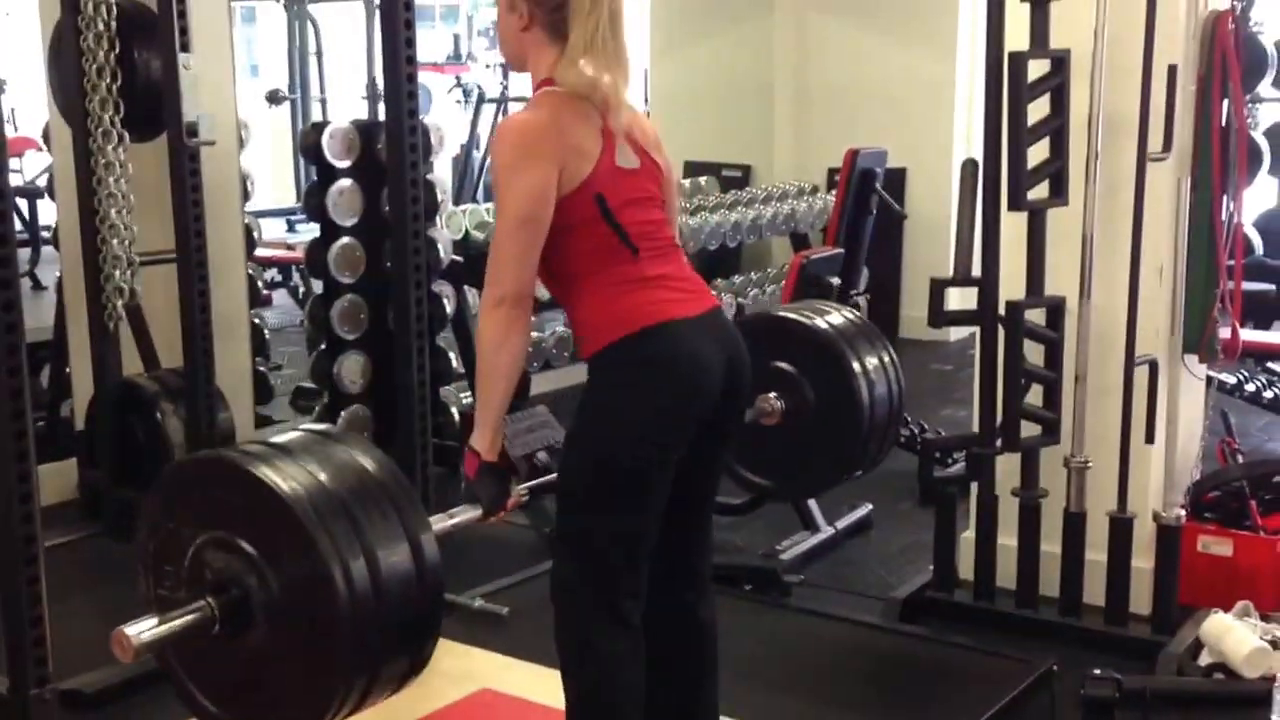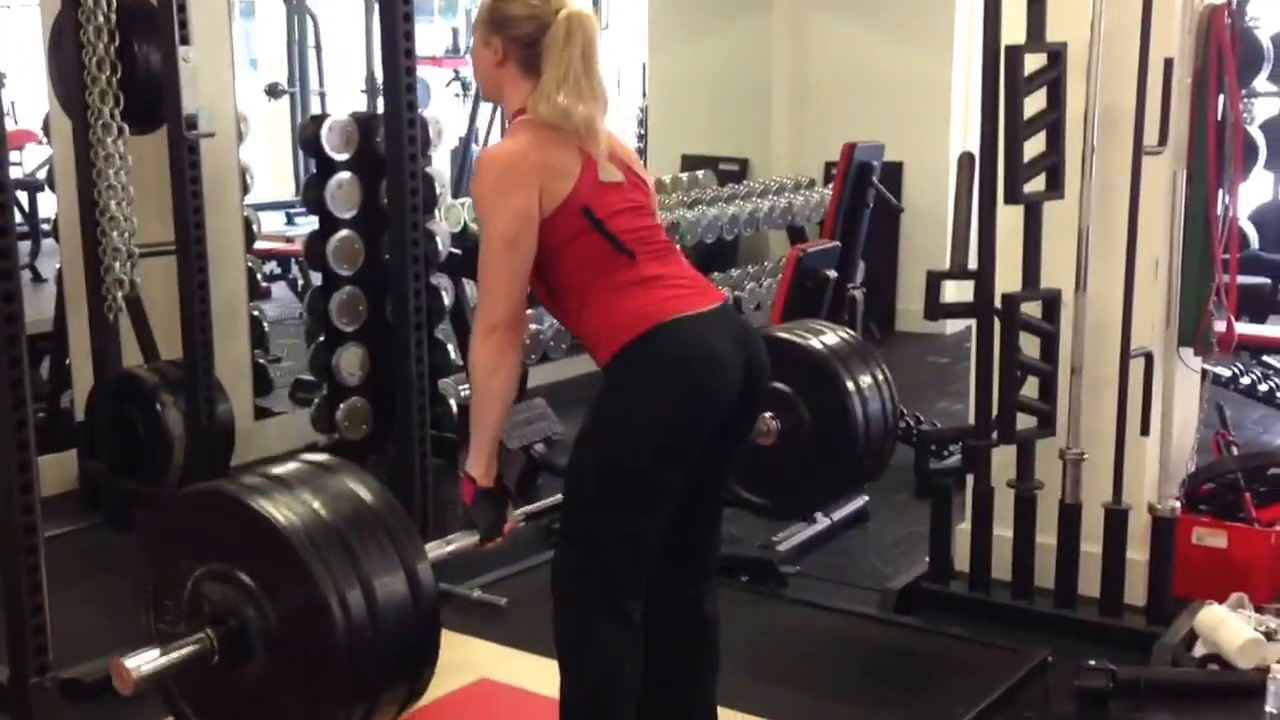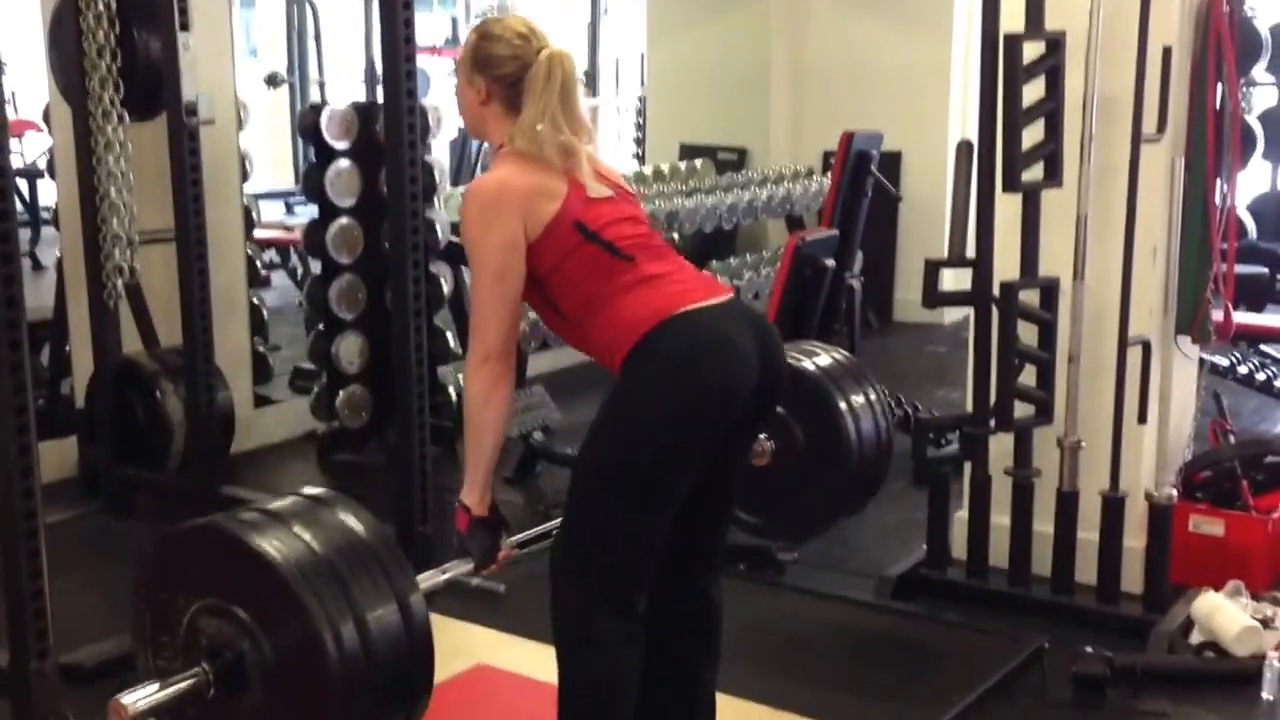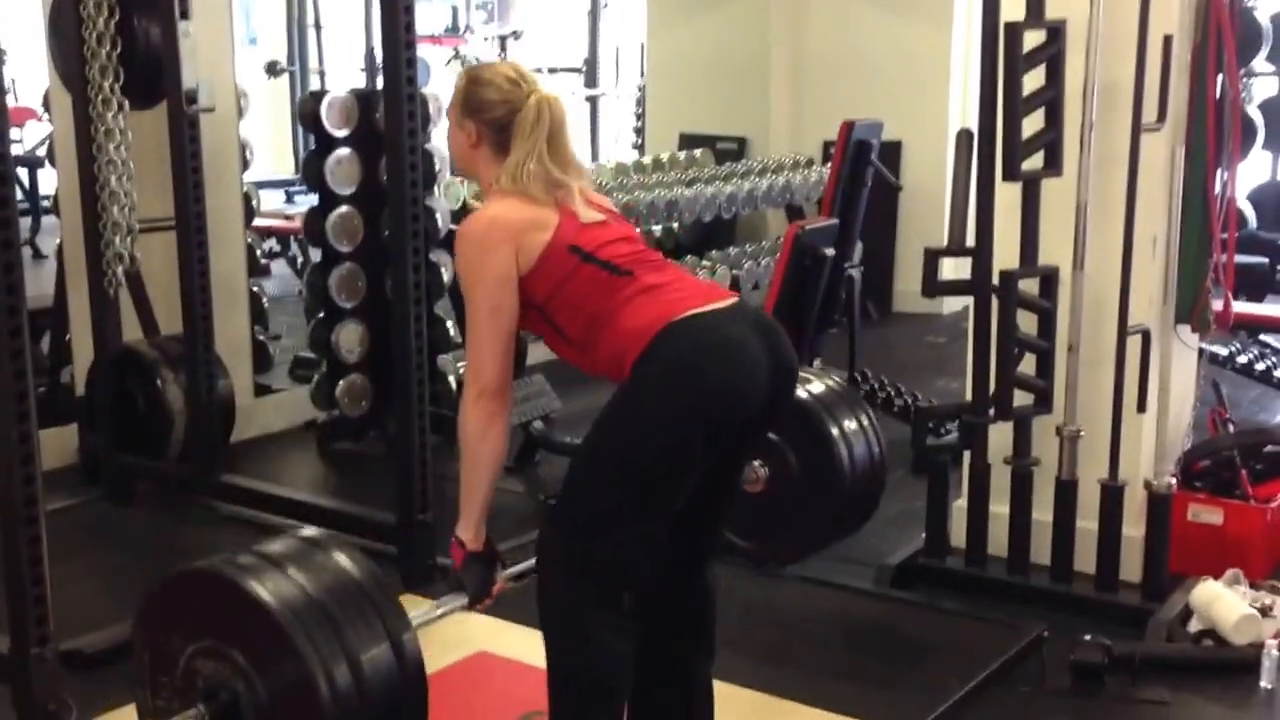
dt=0.2s
person 1, frame 1
left shoulder: (530, 133)
right shoulder: (628, 117)
left elbow: (508, 302)
left wrist: (485, 445)
left hip: (647, 367)
right hip: (716, 347)
left knee: (595, 597)
right knee: (678, 579)
person 1, frame 2
left shoulder: (509, 163)
right shoulder: (604, 140)
left elbow: (500, 331)
left wrist: (481, 473)
left hip: (666, 367)
right hip: (734, 347)
left knee: (593, 594)
right knee: (679, 575)
person 1, frame 3
left shoulder: (495, 193)
right shoulder: (587, 165)
left elbow: (492, 361)
left wrist: (476, 501)
left hip: (684, 362)
right hip: (748, 341)
left knee: (593, 585)
right knee: (684, 568)
person 1, frame 4
left shoulder: (487, 230)
right shoulder: (577, 196)
left elbow: (487, 395)
left wrist: (471, 534)
left hip: (693, 367)
right hip: (759, 346)
left knee: (579, 575)
right knee: (676, 558)
